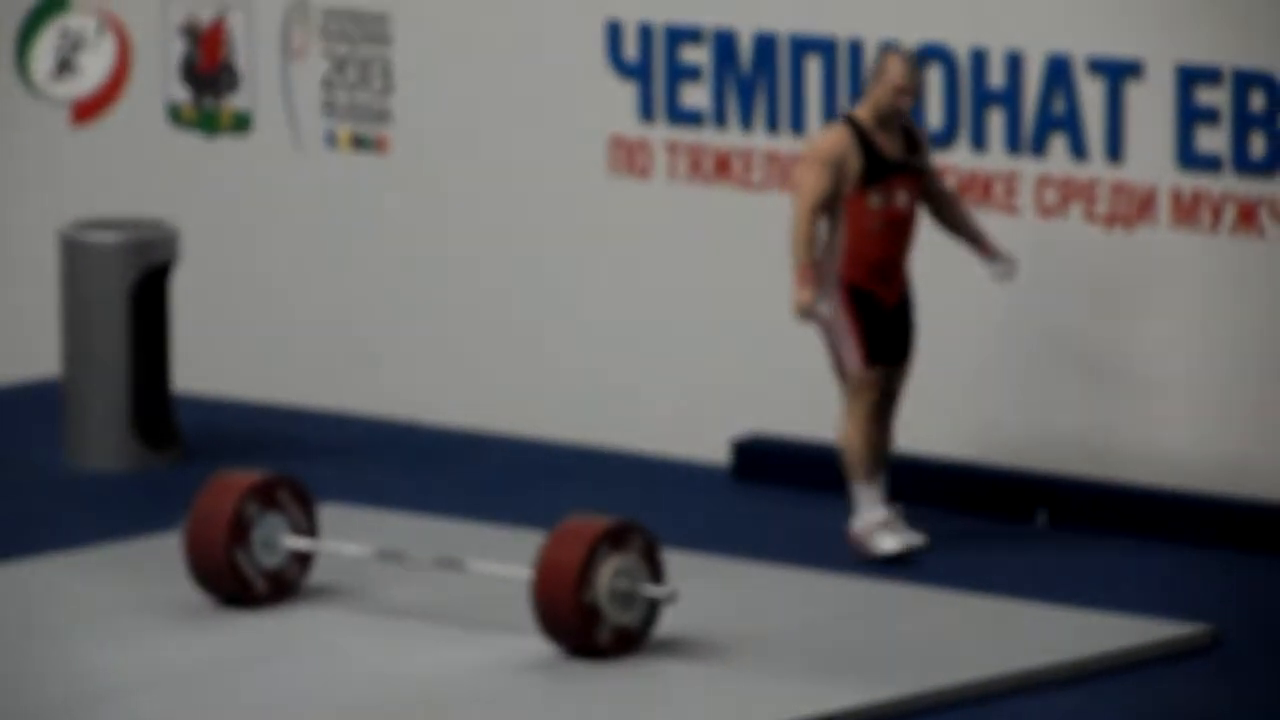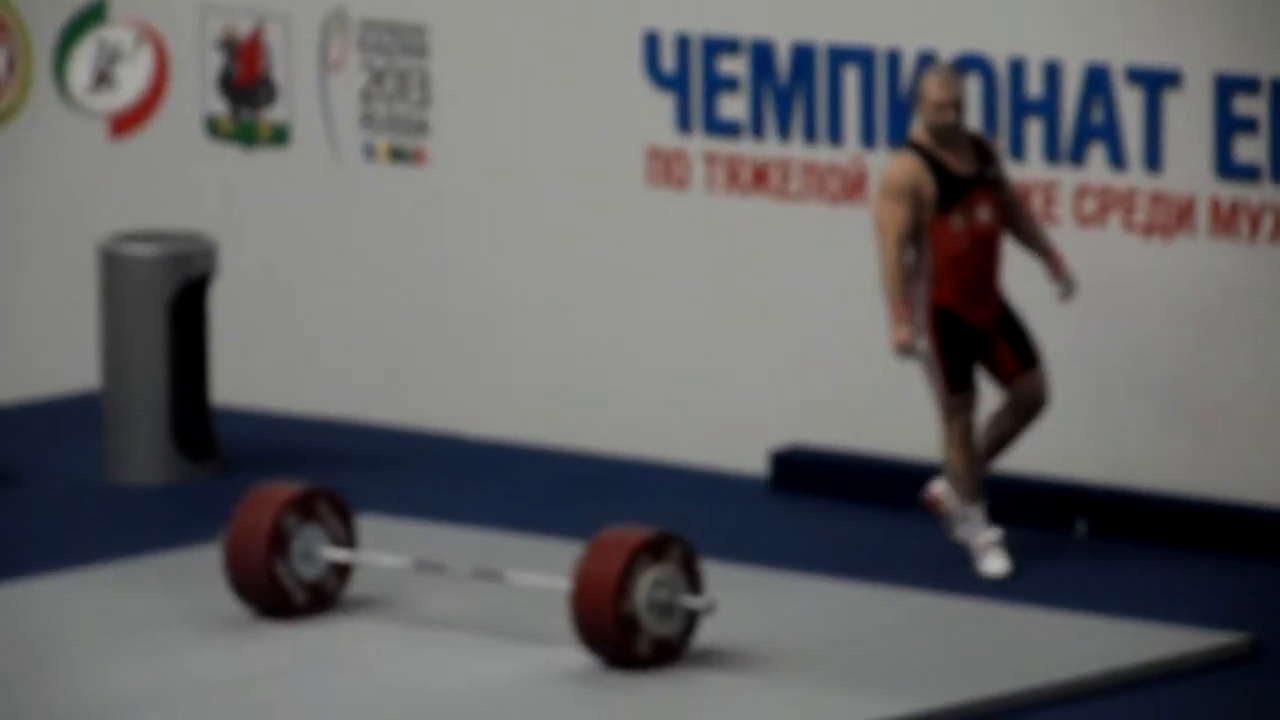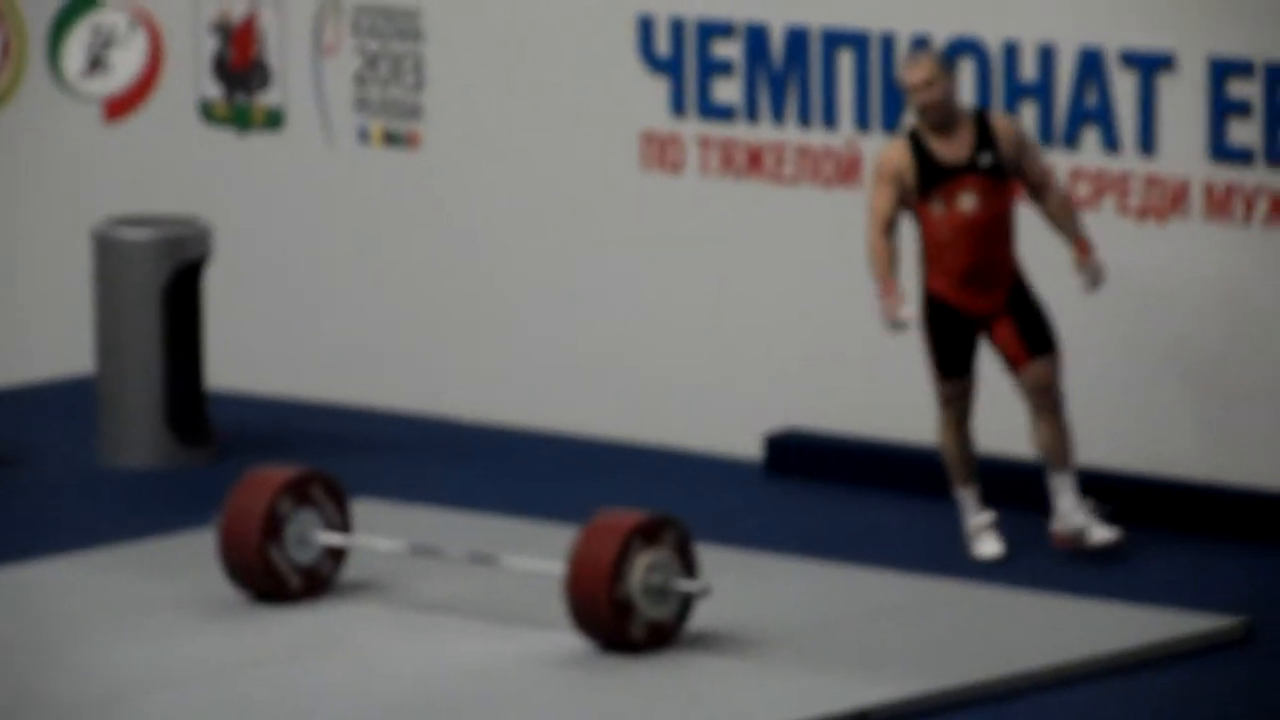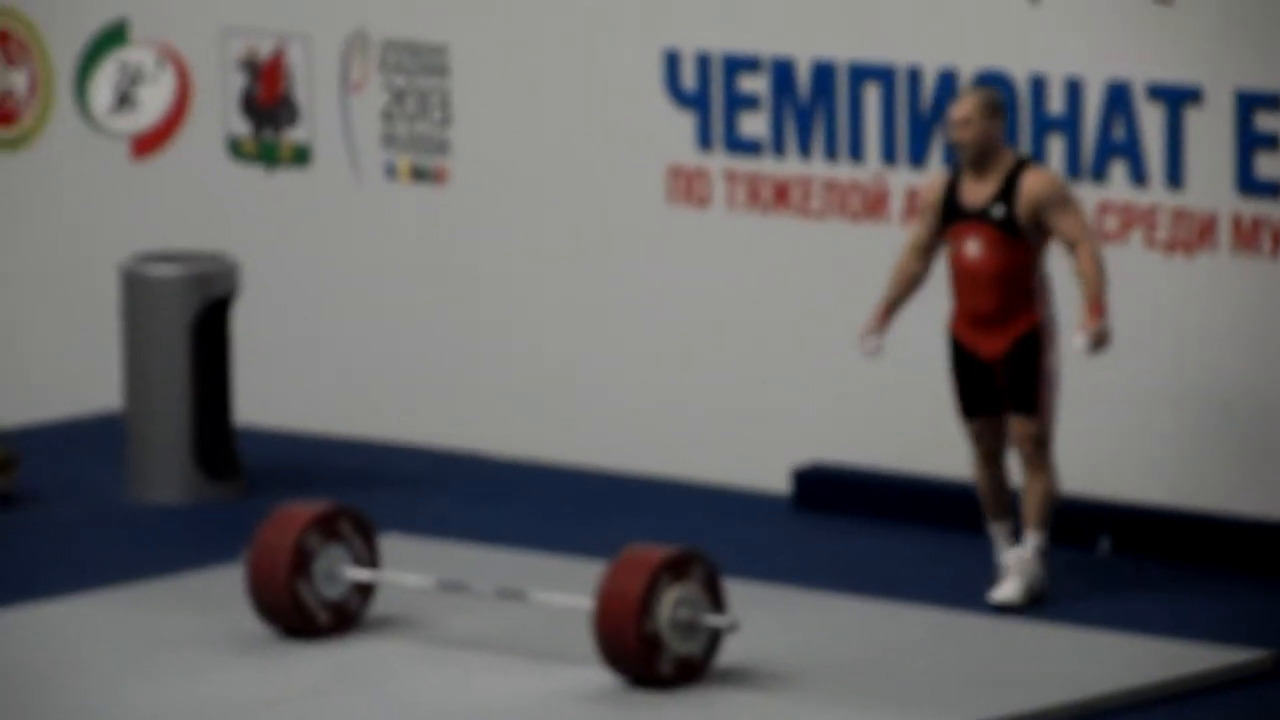
dt=0.4s
person 1, frame 1
left shoulder: (912, 140)
right shoulder: (836, 142)
left elbow: (940, 199)
right elbow: (806, 213)
left wrist: (986, 247)
right wrist: (803, 282)
left hip: (892, 284)
right hip: (845, 285)
left knee: (885, 398)
right knee: (864, 394)
left ankle: (875, 513)
right ankle: (868, 516)
person 1, frame 2
left shoulder: (982, 148)
right shoulder: (906, 170)
left elbow: (1012, 209)
right elbow: (891, 247)
left wrist: (1051, 260)
right wrist: (900, 319)
left hip: (987, 300)
right hip: (939, 307)
left knee: (1032, 394)
right knee: (959, 419)
left ankle: (951, 488)
right ankle: (982, 535)
person 1, frame 3
left shoulder: (1000, 132)
right shoulder: (898, 157)
left elbow: (1045, 188)
right elbow: (879, 229)
left wrist: (1080, 246)
right wrist: (888, 293)
left hip: (1005, 284)
right hip: (944, 294)
left knee: (1044, 388)
right knee: (954, 406)
left ankle: (1068, 514)
right ankle: (975, 520)
person 1, frame 4
left shoulder: (1035, 185)
right shoulder: (939, 190)
left elbow: (1082, 244)
right elbow: (917, 255)
left wrist: (1095, 312)
right wrist: (883, 313)
left hip: (1024, 332)
right hip: (968, 334)
left knee: (1031, 446)
right knee: (986, 449)
left ankle: (1030, 566)
right ankle: (1005, 554)
